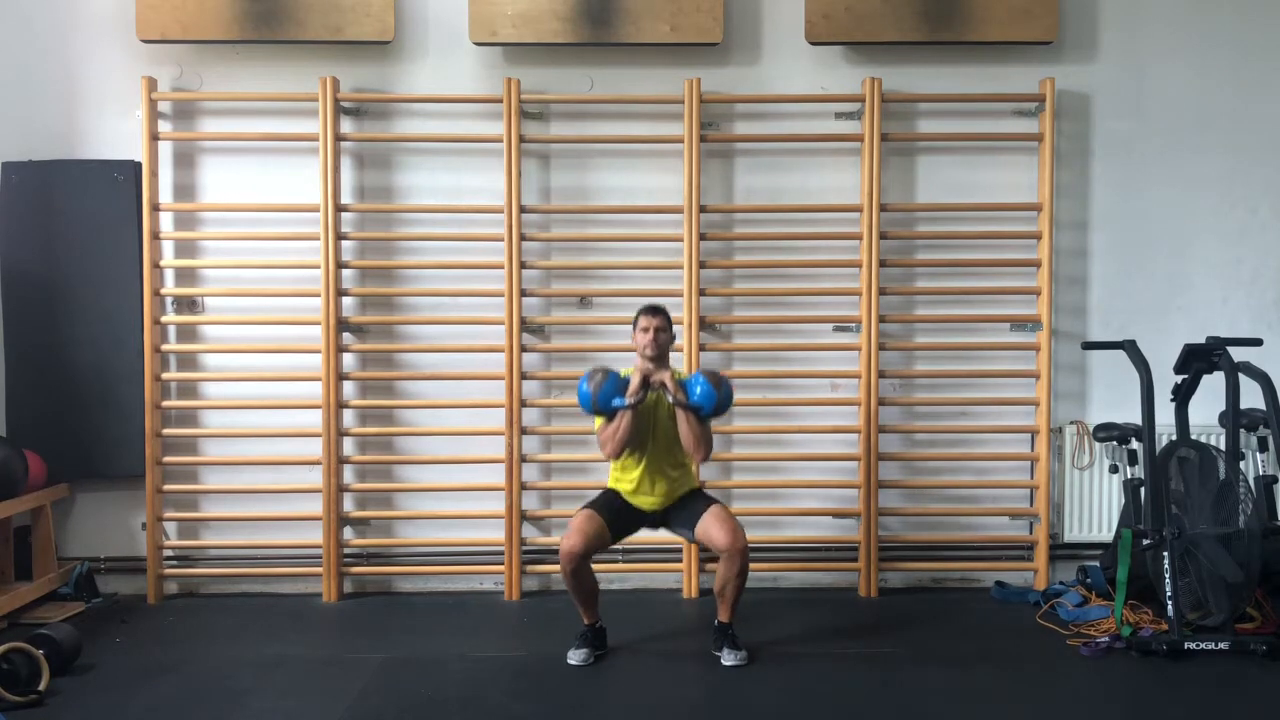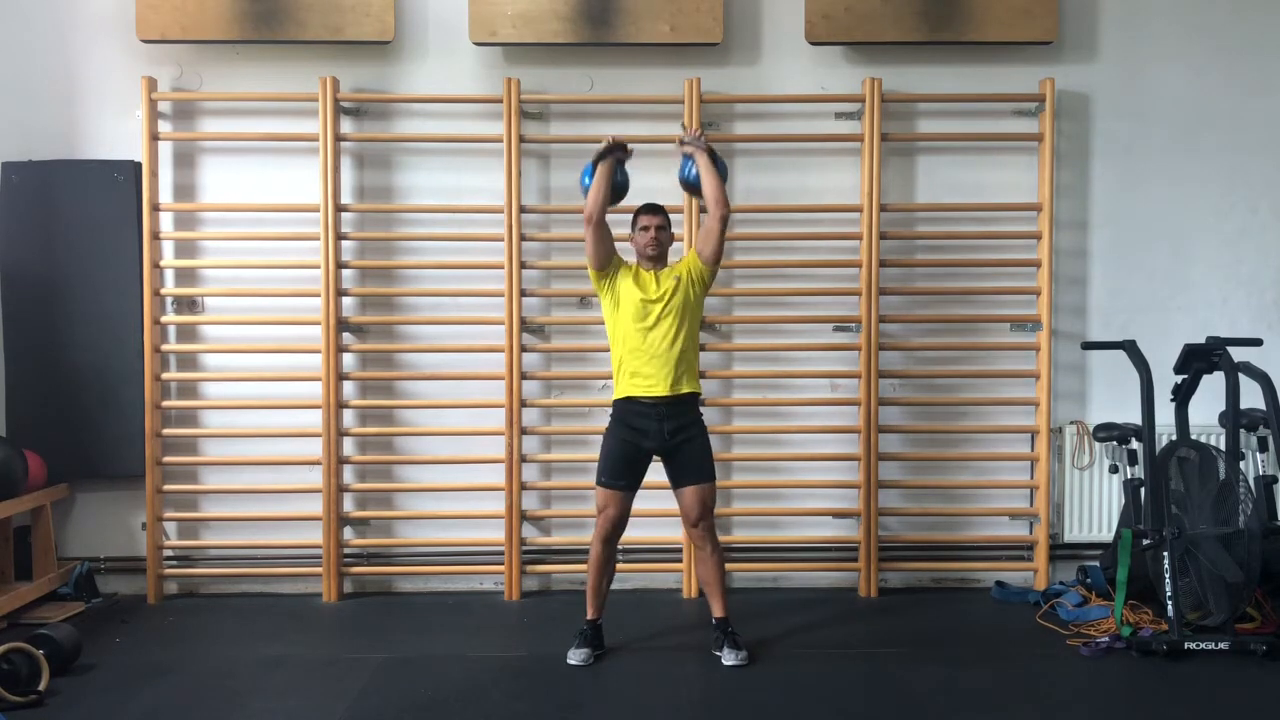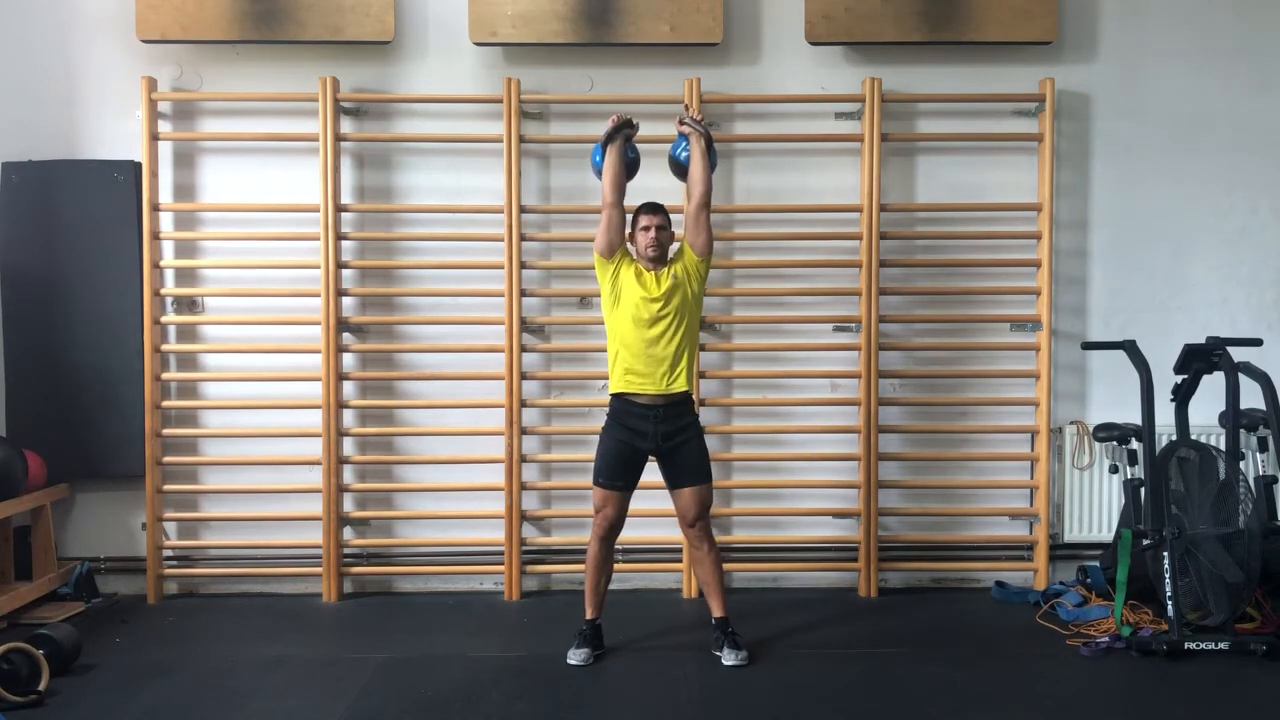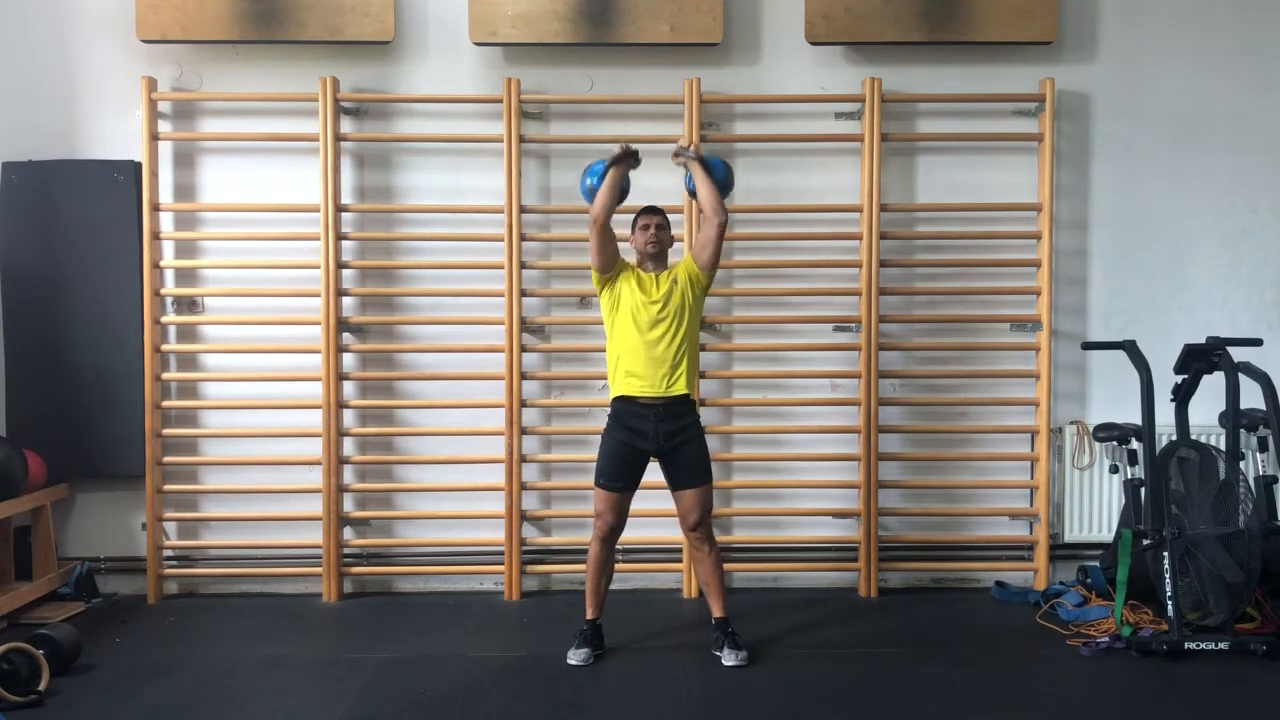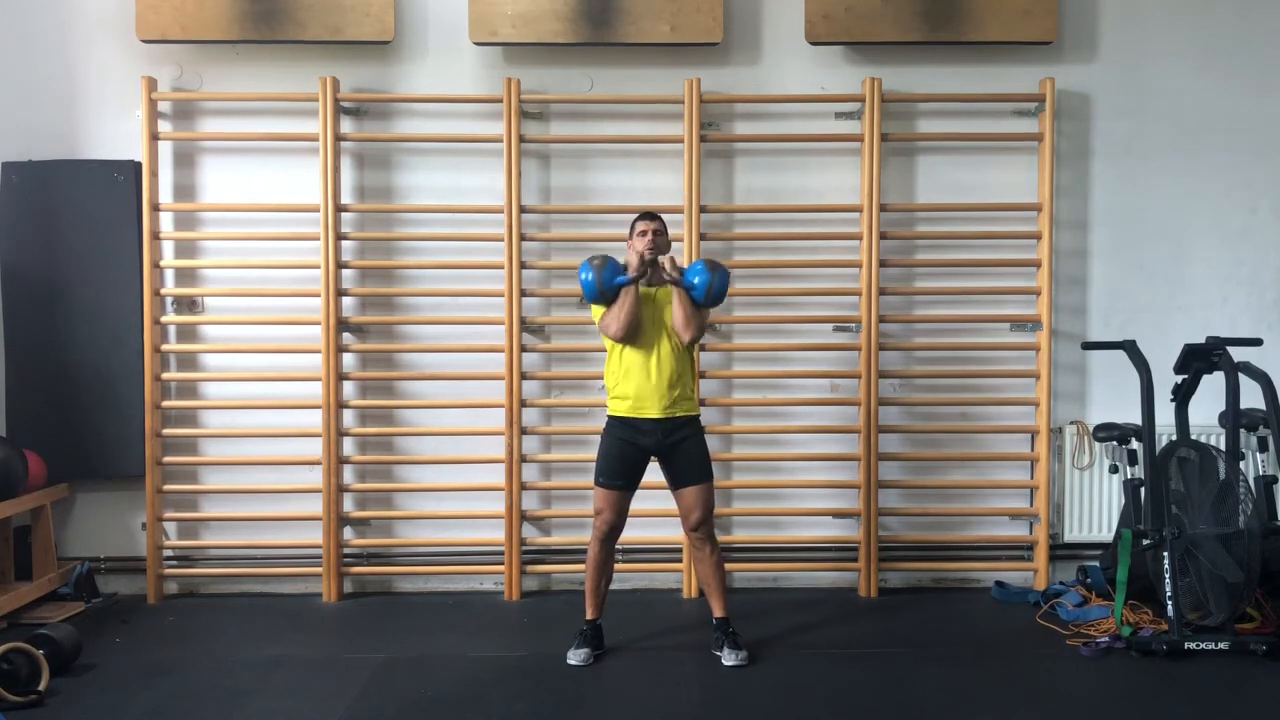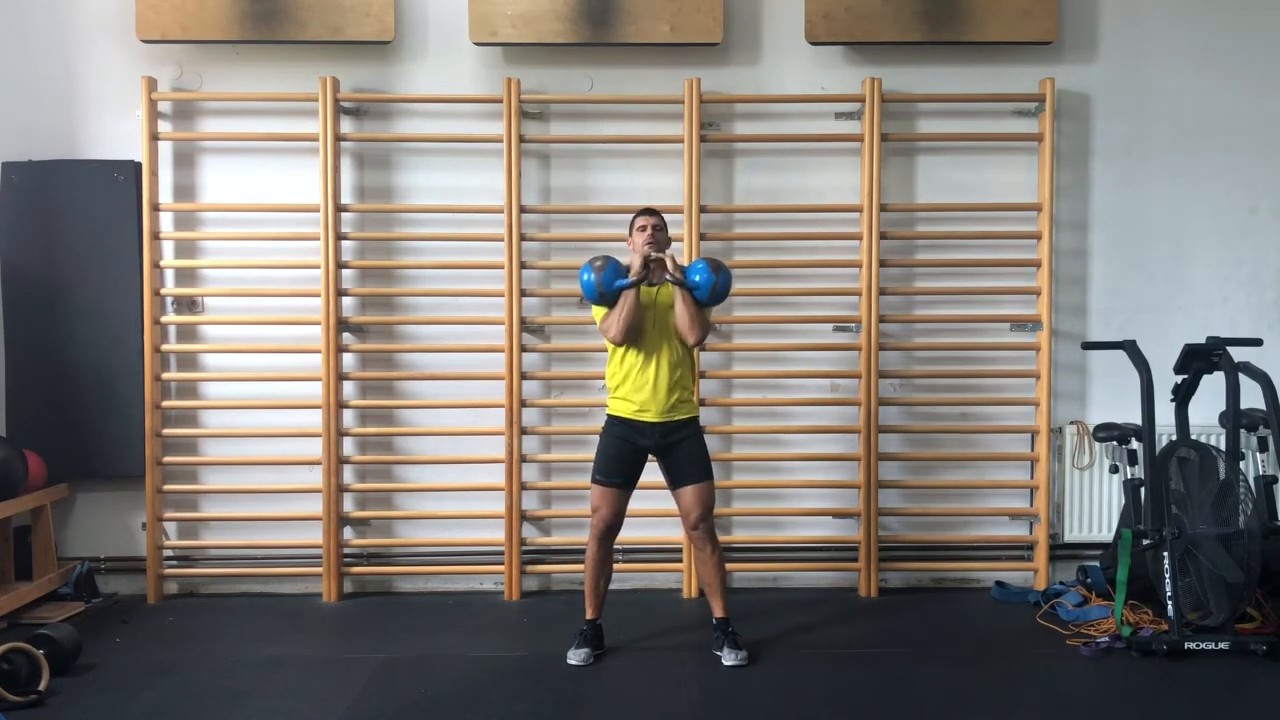
dt=0.5s
person 1, frame 1
left shoulder: (689, 390)
left elbow: (701, 452)
right elbow: (609, 449)
left wrist: (677, 397)
right wrist: (634, 395)
left hip: (680, 495)
right hip: (624, 495)
left knee: (733, 543)
right knee: (572, 548)
left ankle: (724, 630)
right ankle: (592, 629)
person 1, frame 2
left shoulder: (690, 275)
right shoulder: (614, 278)
left elbow: (719, 213)
right elbow: (592, 217)
left wrist: (700, 154)
right wrist: (608, 160)
left hip: (683, 415)
right hip: (630, 414)
left knee: (701, 527)
right knee: (607, 528)
left ankle: (722, 627)
right ankle: (592, 628)
person 1, frame 3
left shoulder: (689, 272)
right shoulder: (616, 272)
left elbow: (699, 204)
right elbow: (611, 203)
left wrist: (696, 138)
right wrist: (616, 140)
left hip: (678, 415)
right hip: (625, 415)
left knee: (697, 526)
right knee: (605, 526)
left ankle: (722, 627)
right ankle: (591, 628)
person 1, frame 4
left shoulder: (688, 278)
right shoulder: (615, 280)
left elbow: (717, 221)
right elbow: (597, 222)
left wrist: (695, 165)
right wrist: (617, 168)
left hip: (680, 417)
right hip: (627, 416)
left knee: (699, 527)
right knee: (605, 528)
left ankle: (722, 627)
right ankle: (591, 627)
person 1, frame 5
left shoulder: (684, 289)
right shoulder: (611, 289)
left elbow: (689, 334)
right elbow: (618, 332)
left wrist: (674, 280)
right wrist: (632, 276)
left hip: (680, 423)
right hip: (625, 422)
left knee: (700, 528)
right knee: (604, 529)
left ankle: (723, 628)
right ankle: (591, 628)
person 1, frame 6
left shoulder: (685, 287)
left elbow: (695, 336)
right elbow: (617, 335)
left wrist: (677, 280)
right wrist: (634, 278)
left hip: (679, 423)
right hip: (625, 422)
left knee: (701, 528)
right knee: (602, 528)
left ankle: (722, 628)
right ankle: (591, 628)
